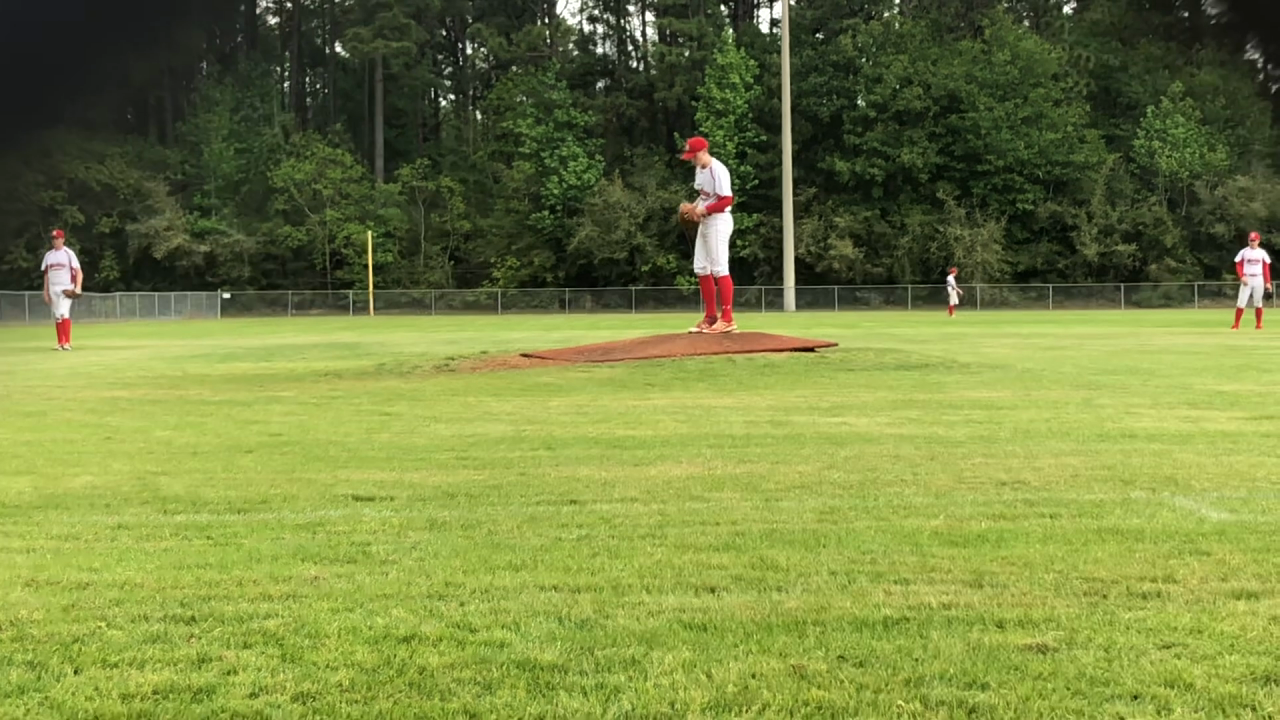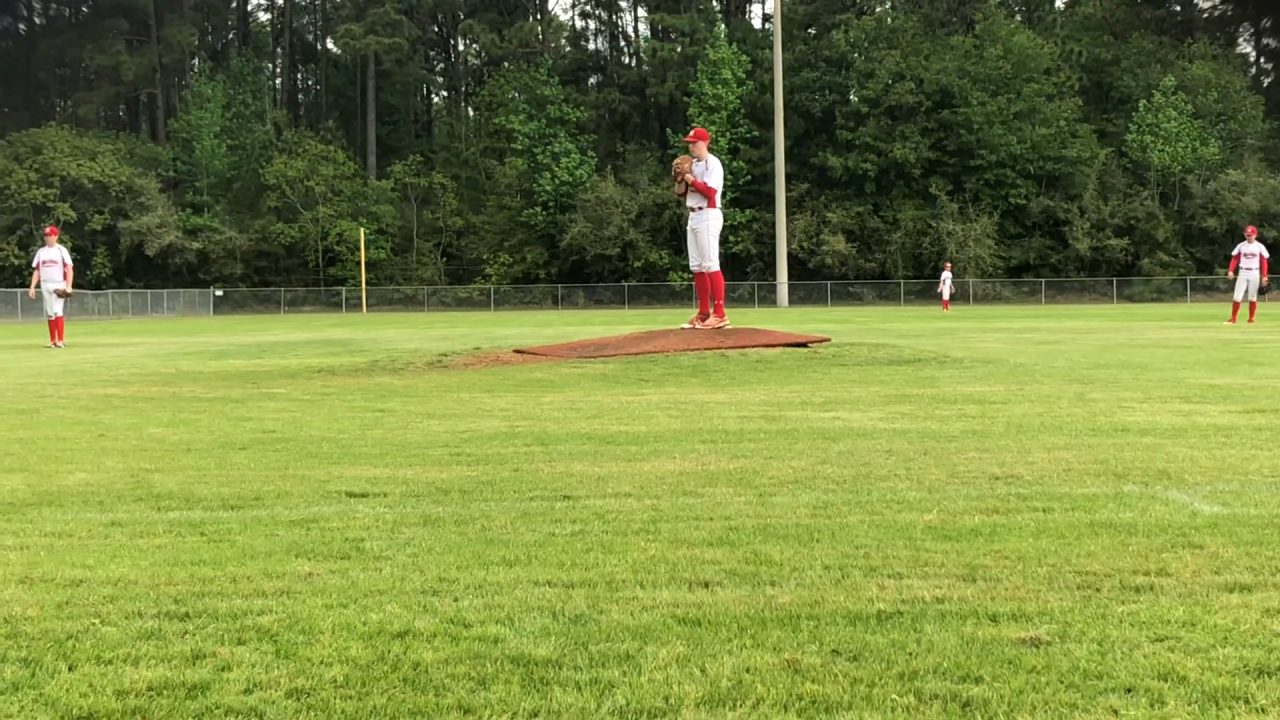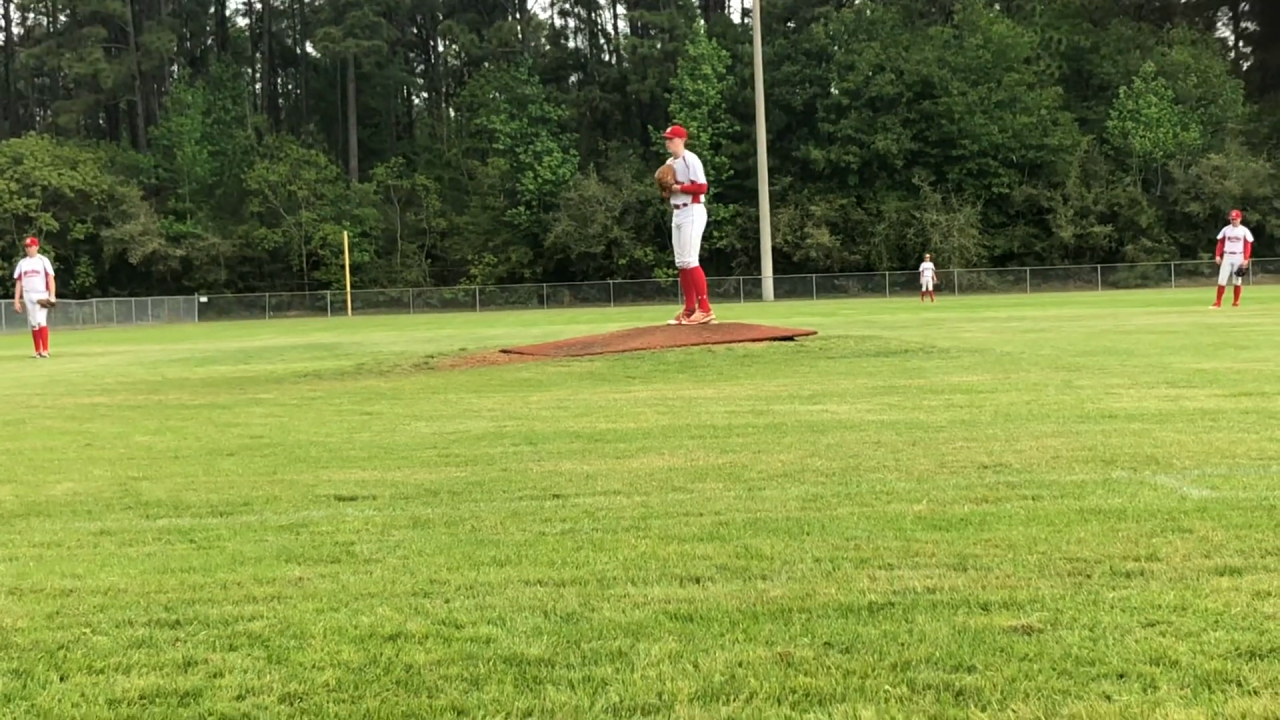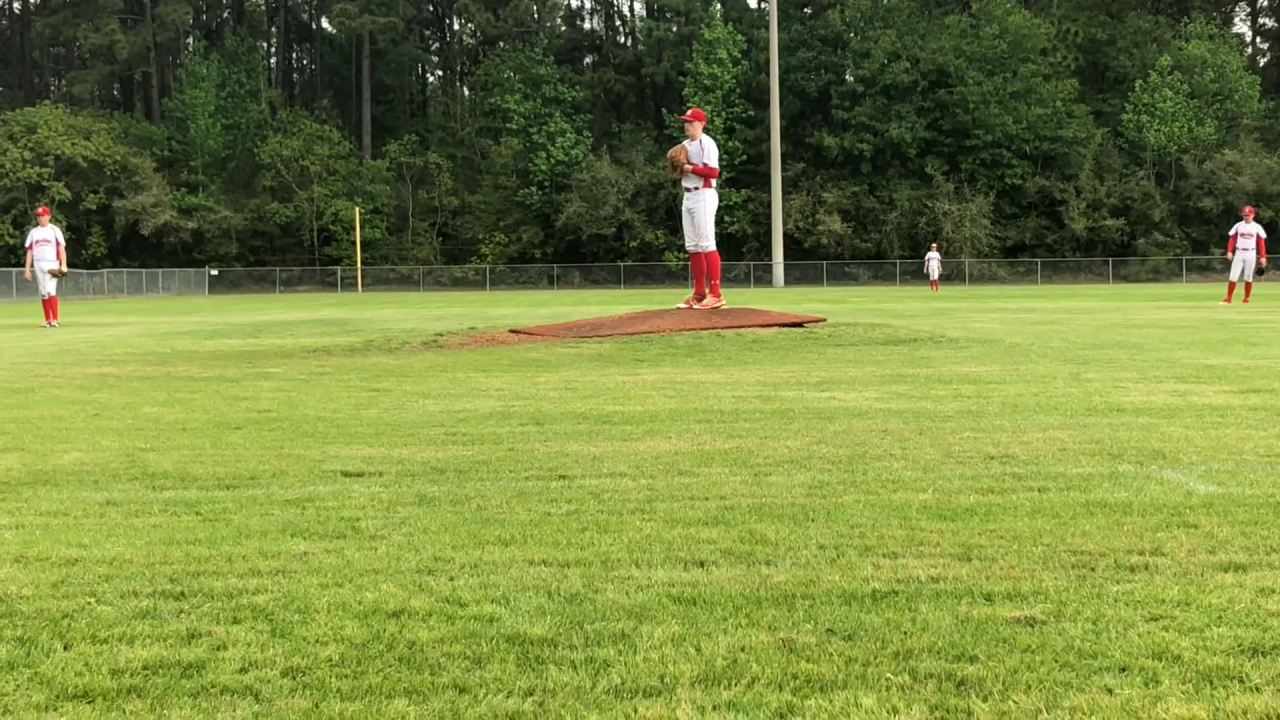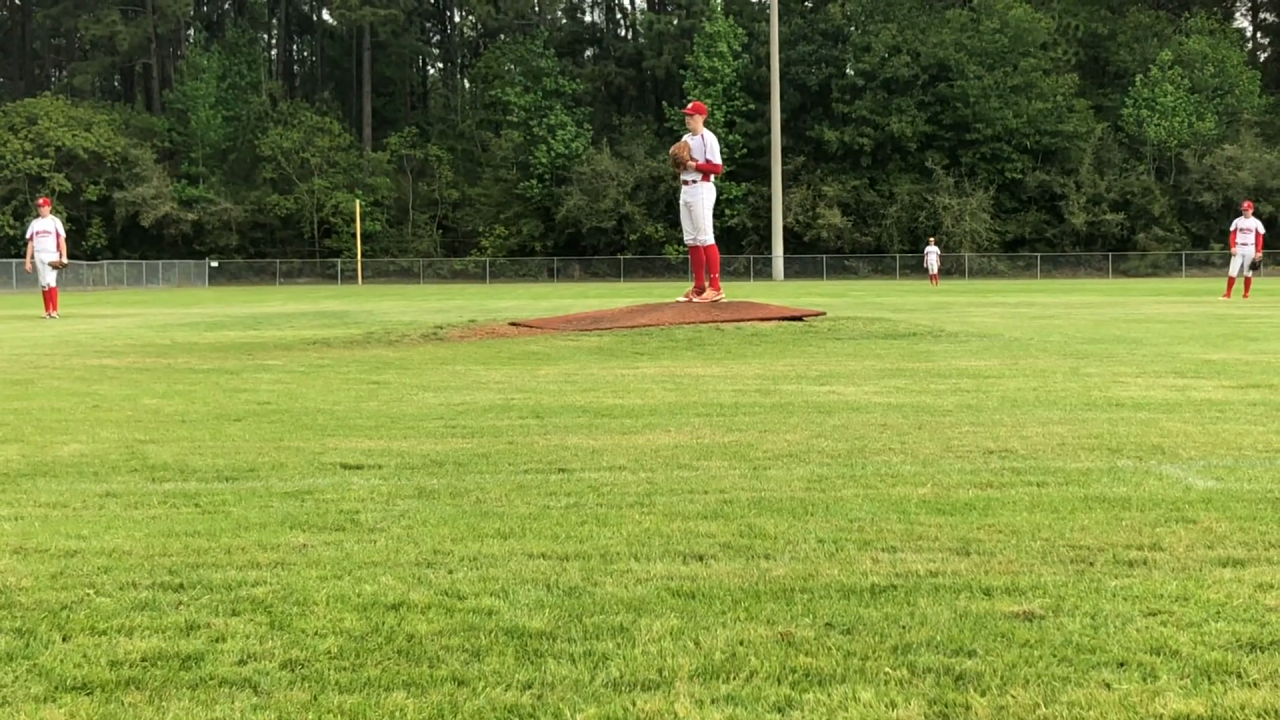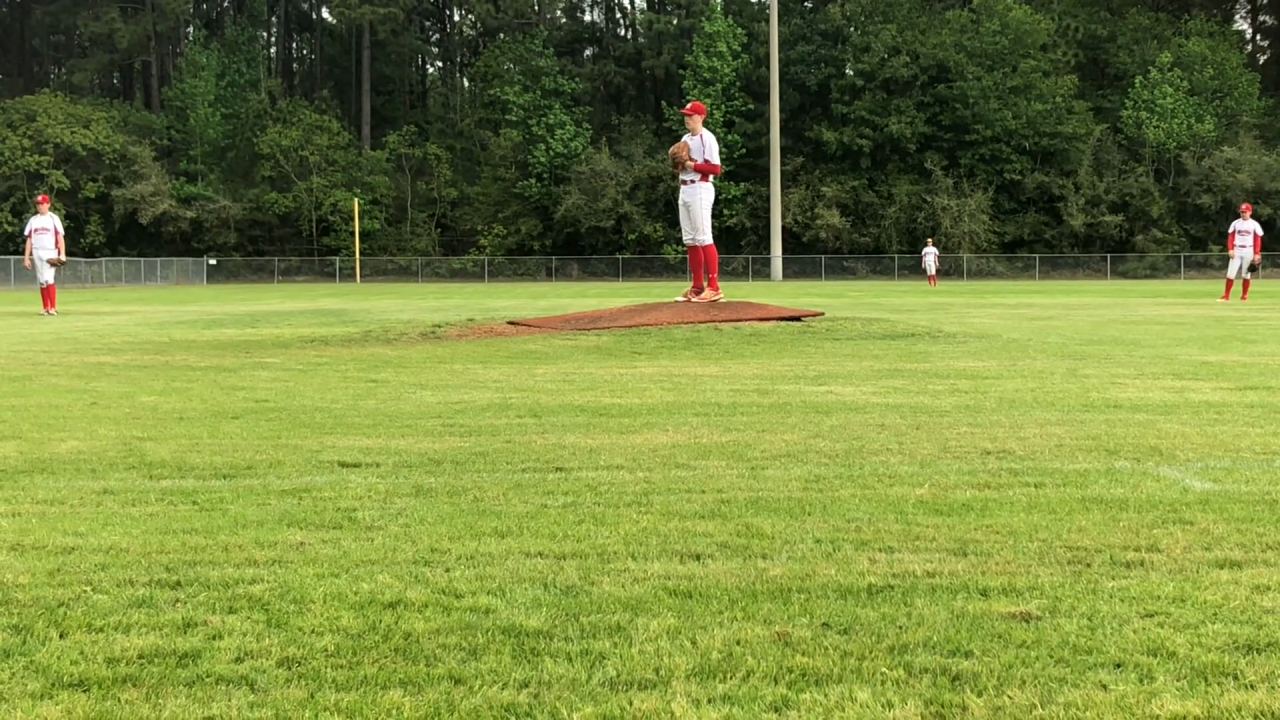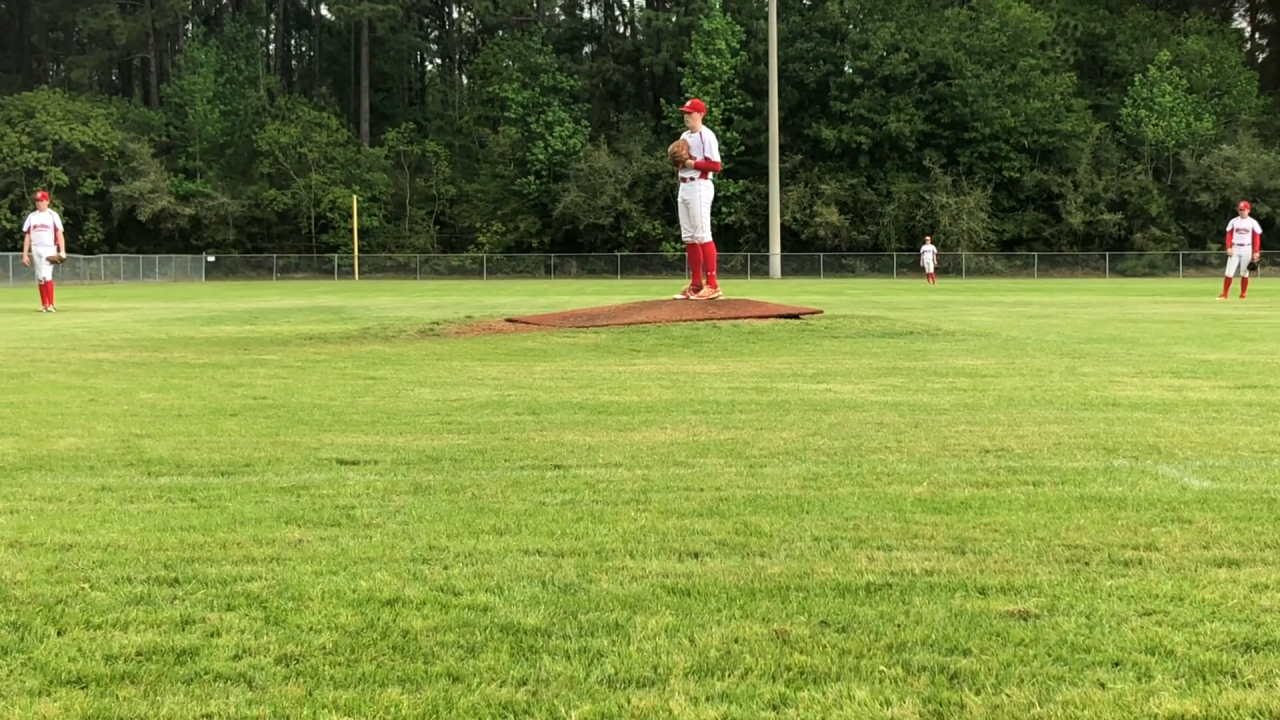
dt=0.5s
person 1, frame 1
left shoulder: (718, 170)
right shoulder: (699, 170)
left elbow: (727, 200)
left wrist: (704, 208)
right wrist: (695, 207)
left hip: (718, 221)
right hip: (704, 222)
left knee: (720, 269)
right knee: (701, 269)
left ankle: (727, 319)
right ankle: (710, 316)
person 1, frame 2
left shoulder: (713, 163)
right shoulder: (692, 164)
left elbow: (710, 192)
right elbow: (683, 193)
left wrist: (692, 180)
right wrist: (681, 180)
left hip: (708, 216)
right hip: (693, 216)
left knee: (710, 265)
right knee: (696, 266)
left ankle: (719, 314)
right ankle: (704, 313)
person 1, frame 3
left shoulder: (690, 159)
right shoulder: (669, 163)
left elbow: (702, 188)
left wrist: (678, 188)
left hip: (692, 212)
right hip: (677, 214)
left knee: (689, 260)
right knee: (681, 263)
left ankle: (705, 309)
right ankle: (689, 309)
person 1, frame 4
left shoulder: (707, 143)
right shoulder: (685, 144)
left elbow: (713, 172)
left wrist: (690, 168)
left hip: (703, 196)
right hip: (687, 196)
left knee: (706, 244)
right knee: (692, 246)
left ankle: (715, 294)
right ankle: (699, 293)
person 1, frame 5
left shoulder: (708, 138)
right shoulder: (685, 139)
left elbow: (717, 168)
left wrist: (692, 165)
left hip: (701, 189)
right hip: (685, 190)
left knee: (705, 238)
right knee: (691, 240)
left ankle: (715, 287)
right ankle: (699, 286)
person 1, frame 6
left shoulder: (707, 138)
right shoulder: (685, 139)
left elbow: (715, 169)
left wrist: (690, 165)
left hip: (700, 190)
right hip: (684, 189)
left knee: (703, 238)
right knee: (690, 240)
left ankle: (713, 287)
right ankle: (697, 286)
person 1, frame 7
left shoulder: (706, 136)
right shoulder: (684, 136)
left elbow: (715, 165)
left wrist: (691, 163)
left hip: (699, 187)
right hip: (683, 187)
left knee: (702, 235)
right knee: (689, 237)
left ankle: (712, 285)
right ankle: (696, 284)
